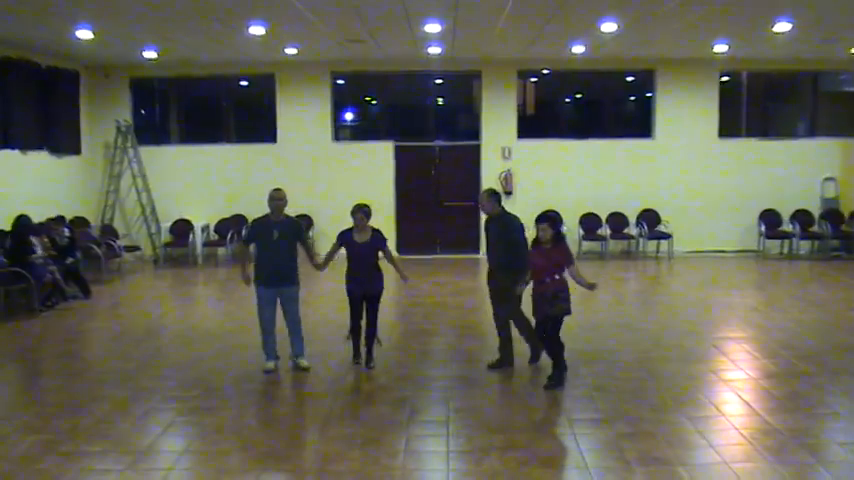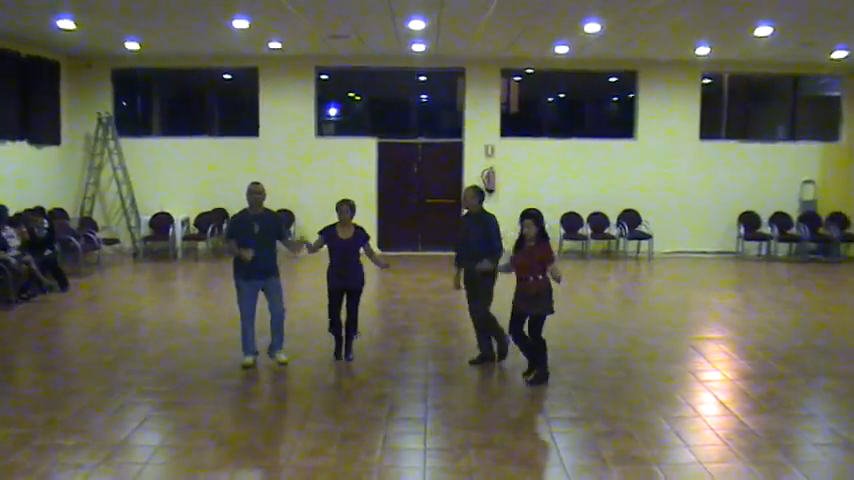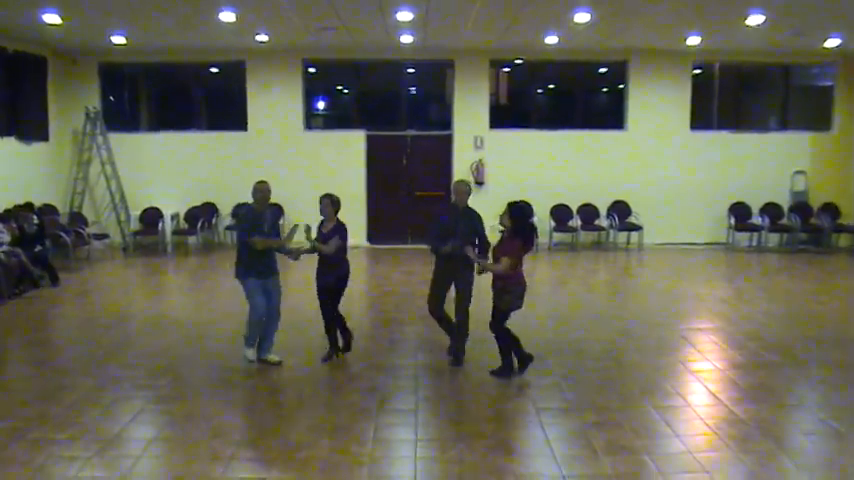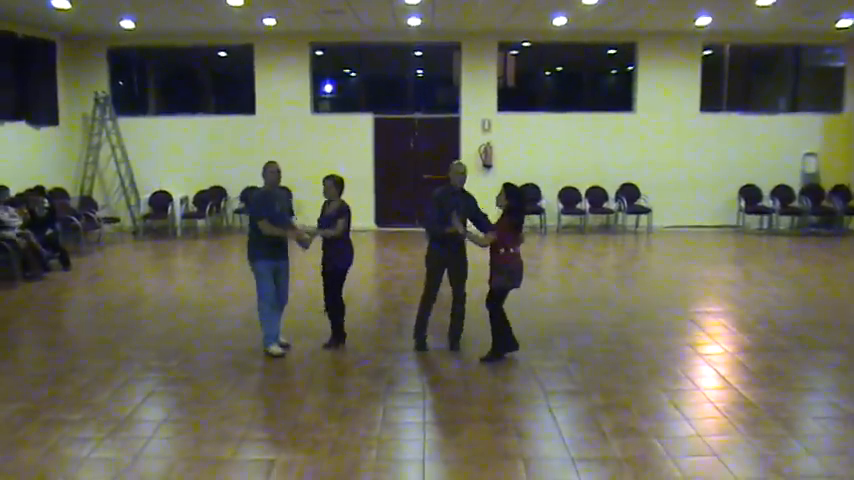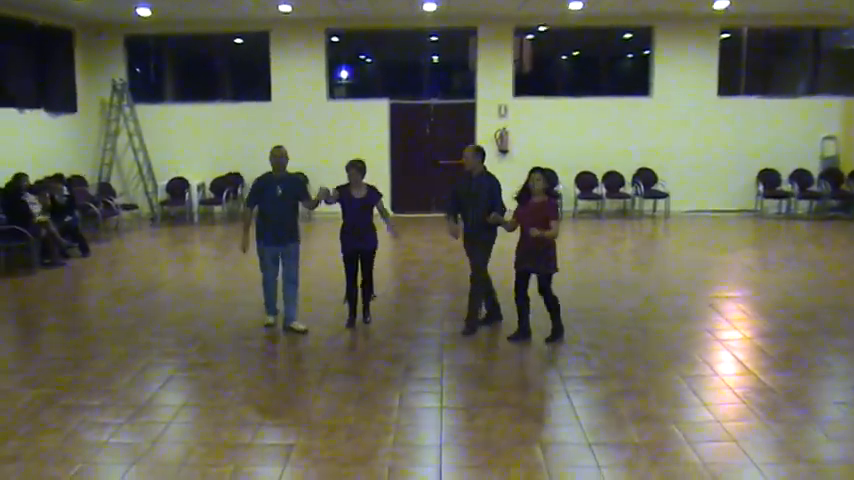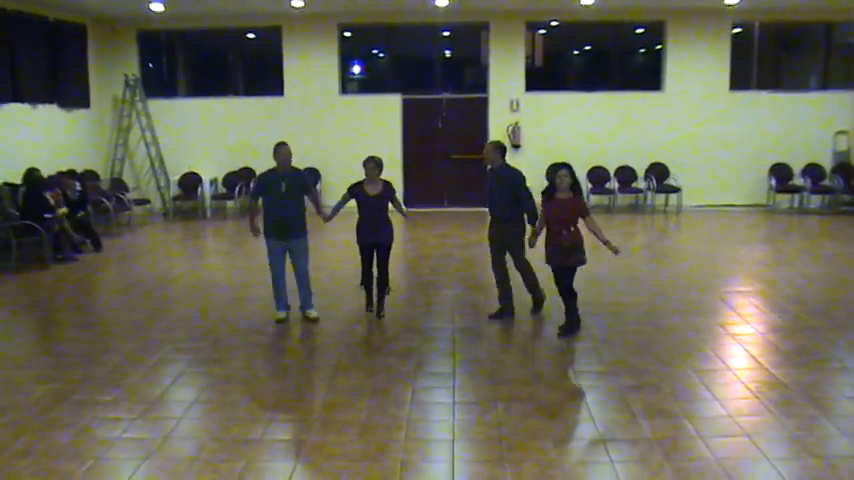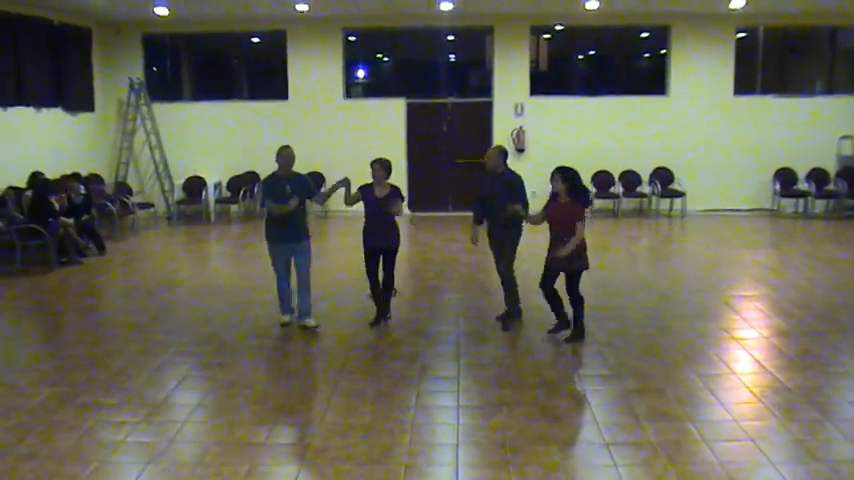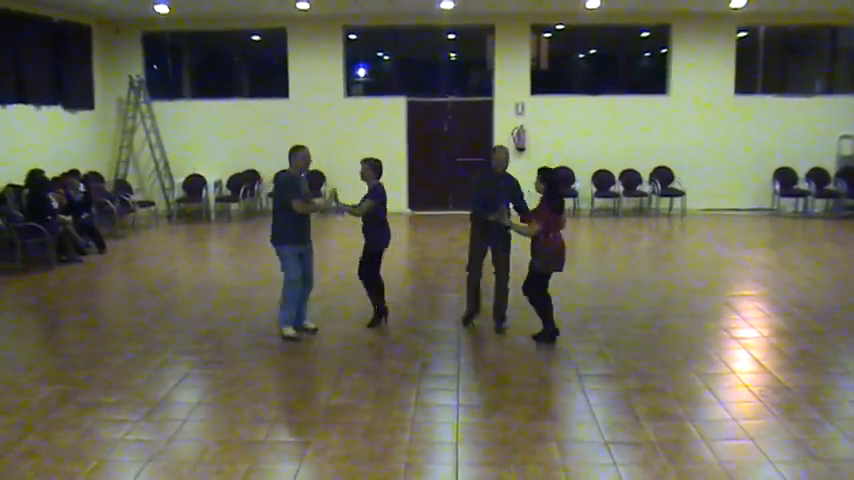
dt=0.5s
person 1, frame 1
left shoulder: (294, 225)
right shoulder: (258, 224)
left elbow: (306, 244)
right elbow: (244, 246)
left wrist: (314, 262)
right wrist: (244, 270)
left hip: (289, 280)
right hip: (264, 281)
left knee: (293, 319)
right knee: (267, 321)
left ankle: (298, 356)
right ankle: (271, 357)
person 1, frame 2
left shoulder: (272, 217)
right shoulder: (238, 219)
left elbow: (285, 241)
right elbow: (230, 245)
left wrist: (294, 245)
right wrist: (242, 253)
left hip: (270, 273)
right hip: (245, 275)
left knee: (278, 311)
right knee: (247, 316)
left ankle: (276, 348)
right ankle: (249, 353)
person 1, frame 3
left shoulder: (272, 216)
right shoulder: (246, 217)
right elbow: (259, 244)
left wrist: (289, 252)
right wrist: (284, 241)
left hip: (270, 273)
right hip: (249, 273)
left knee: (274, 312)
right knee: (259, 309)
left ankle: (265, 351)
right ankle: (250, 344)
person 1, frame 4
left shoulder: (283, 196)
right shoulder: (258, 198)
right elbow: (264, 228)
left wrist: (299, 234)
right wrist: (290, 233)
left hip: (281, 255)
right hip: (261, 256)
left knee: (281, 296)
right knee: (267, 297)
left ankle: (273, 335)
right ankle: (270, 342)
person 1, frame 5
left shoulder: (296, 181)
right shoulder: (261, 182)
left elbow: (308, 205)
right elbow: (249, 209)
left wrist: (318, 199)
right wrist: (246, 235)
left hip: (290, 239)
right hip: (267, 239)
left knee: (291, 279)
right knee: (269, 278)
left ankle: (290, 320)
right ankle: (271, 313)
person 1, frame 6
left shoulder: (299, 175)
right shoulder: (264, 179)
left elbow: (312, 195)
right elbow: (253, 201)
left wrist: (320, 212)
right wrist: (253, 224)
left hip: (298, 233)
right hip: (274, 235)
left knee: (302, 271)
right knee: (277, 273)
left ankle: (307, 307)
right ankle: (282, 309)
person 1, frame 7
left shoulder: (301, 180)
right shoulder: (269, 182)
left elbow: (318, 199)
right elbow: (269, 207)
left wrist: (334, 188)
right wrist: (287, 207)
left hip: (301, 236)
right hip: (278, 238)
left knee: (304, 276)
right knee: (282, 277)
left ankle: (304, 316)
right ankle: (287, 312)
person 1, frame 8
left shoulder: (299, 181)
right shoulder: (285, 181)
left elbow: (308, 205)
right elbow: (300, 208)
left wrist: (325, 204)
right wrist: (322, 207)
left hip: (303, 240)
right hip: (286, 241)
left knee: (306, 281)
right knee: (293, 280)
left ankle: (299, 319)
right ankle: (286, 324)
person 2, frame 1
left shoulder: (512, 223)
right shoulder: (490, 222)
left elbow: (522, 252)
left wrist: (523, 278)
right wrist: (490, 273)
left hip: (511, 274)
right hip: (495, 274)
left knee: (514, 314)
right knee: (499, 315)
left ankle: (535, 347)
right ankle: (505, 357)
person 2, frame 2
left shoulder: (488, 220)
right shoulder: (465, 220)
left elbow: (497, 249)
left wrist: (490, 262)
right wrist: (458, 271)
left hip: (485, 272)
right hip: (470, 271)
left knee: (481, 311)
right knee: (475, 312)
left ankle: (501, 340)
right ankle: (486, 352)
person 2, frame 3
left shoulder: (474, 217)
right shoulder: (444, 214)
left elbow: (483, 243)
right elbow: (435, 240)
left wrist: (482, 260)
right wrist: (443, 248)
left hip: (464, 268)
right hip: (443, 265)
left knee: (462, 309)
right knee: (434, 306)
left ankle: (458, 352)
right ankle: (455, 336)
person 2, frame 4
left shoulder: (468, 199)
right shoulder: (438, 196)
left elbow: (481, 221)
right elbow: (431, 225)
right wrist: (448, 230)
left hip: (458, 250)
right hip: (437, 249)
left knee: (459, 294)
right knee: (430, 293)
left ankle: (454, 336)
right ankle: (420, 336)
person 2, frame 5
left shoulder: (491, 182)
right shoulder: (464, 180)
left elbow: (499, 208)
right elbow: (454, 204)
left wrist: (496, 217)
right wrist: (451, 221)
left hip: (485, 234)
right hip: (469, 232)
left knee: (477, 275)
right knee: (480, 274)
left ankle: (472, 321)
right ankle: (494, 312)
person 2, frame 6
left shoulder: (514, 175)
right shoulder: (491, 174)
left elbow: (527, 201)
left wrist: (534, 225)
left hip: (513, 225)
right hip: (496, 225)
left knee: (520, 264)
right knee: (497, 264)
left ankle: (538, 298)
right ankle: (506, 306)
person 2, frame 7
left shoulder: (514, 180)
right shoulder: (489, 180)
left elbow: (523, 206)
right elbow: (480, 204)
left wrist: (517, 210)
right wrist: (475, 227)
left hip: (510, 231)
right hip: (494, 229)
left knee: (506, 270)
right knee: (502, 270)
left ankle: (513, 308)
right ankle: (512, 310)
person 2, frame 8
left shoulder: (511, 181)
right shoulder: (482, 180)
left elbow: (520, 204)
right elbow: (476, 208)
right wrist: (490, 216)
left hip: (501, 231)
right hip: (481, 229)
left knee: (502, 274)
right knee: (474, 272)
left ankle: (499, 318)
right ankle: (472, 309)
person 3, frame 1
left shoulder: (562, 249)
right shoulder: (535, 246)
left elbow: (574, 274)
left wrist: (587, 284)
right wrist: (524, 283)
left hip: (556, 295)
right hip: (539, 295)
left knee: (552, 334)
right knee: (541, 334)
left ankle: (558, 377)
right ankle: (560, 366)
person 3, frame 2
left shoulder: (544, 247)
right shoulder: (520, 244)
left elbow: (554, 272)
right elbow: (510, 267)
left wrist: (557, 278)
left hip: (540, 295)
right hip: (521, 294)
left knee: (535, 334)
right knee: (515, 330)
left ankle: (542, 372)
right ankle: (534, 362)
person 3, frame 3
left shoulder: (515, 242)
right shoulder: (507, 237)
left elbow: (501, 268)
left wrist: (476, 259)
right wrist: (484, 263)
left hip: (511, 288)
right hip: (502, 287)
left knee: (497, 325)
right knee: (498, 325)
left ankle: (522, 356)
right ankle: (507, 365)
person 3, frame 4
left shoulder: (507, 220)
right shoulder: (511, 218)
left elbow: (485, 240)
right elbow: (520, 240)
left wrist: (462, 230)
left hip: (507, 268)
right hip: (504, 267)
left knee: (493, 306)
right knee: (495, 305)
left ankle: (497, 350)
right ankle: (509, 341)
person 3, frame 5
left shoulder: (550, 204)
right shoulder: (523, 203)
left elbow: (555, 232)
right elbow: (512, 227)
left wrist: (540, 233)
right wrist: (500, 220)
left hip: (543, 252)
right hip: (524, 251)
left knee: (544, 291)
right knee: (520, 291)
left ankle: (557, 328)
right ankle: (523, 329)
person 3, frame 6
left shoulder: (577, 200)
right shoulder: (547, 197)
left elbow: (590, 223)
right elbow: (543, 219)
left wrist: (607, 243)
right wrist: (535, 234)
left hip: (571, 246)
right hip: (553, 246)
left knee: (565, 284)
right knee: (562, 284)
left ankle: (572, 321)
right ankle: (572, 319)
person 3, frame 7
left shoulder: (576, 205)
right shoulder: (553, 201)
left elbow: (580, 232)
right elbow: (538, 219)
left wrist: (568, 248)
left hip: (573, 252)
right hip: (555, 250)
left knee: (572, 290)
right knee: (546, 285)
left ankle: (579, 329)
right ankle: (562, 320)
person 3, frame 8
left shoulder: (546, 205)
right shoulder: (556, 202)
left elbow: (531, 232)
right elbow: (561, 224)
left wrist: (508, 223)
right wrist: (547, 226)
left hip: (546, 252)
right hip: (553, 249)
left knee: (529, 288)
right knee: (540, 290)
left ankle: (550, 329)
right ankle: (549, 330)
person 4, frame 1
left shoulder: (377, 235)
right shoulder: (345, 235)
left elbow: (388, 256)
right elbow: (332, 253)
left wrist: (400, 272)
right wrist: (322, 266)
left hip: (373, 282)
right hip: (354, 282)
left knee: (371, 319)
right knee: (356, 318)
left ankle: (369, 354)
right ankle: (356, 351)
person 4, frame 2
left shoulder: (360, 232)
right shoulder: (329, 231)
left elbow: (370, 254)
right elbow: (315, 248)
left wrist: (380, 263)
right wrist: (309, 247)
left hip: (355, 278)
right hip: (335, 277)
left knee: (352, 314)
right knee: (333, 314)
left ankle: (348, 347)
right ankle: (338, 343)
person 4, frame 3
left shoulder: (340, 228)
right shoulder: (322, 224)
left elbow: (329, 250)
right elbow: (318, 248)
left wrist: (311, 240)
right wrist: (302, 251)
left hip: (338, 273)
right hip: (323, 272)
left knee: (332, 310)
right knee: (325, 311)
left ankle: (346, 335)
right ankle: (333, 346)
person 4, frame 4
left shoulder: (343, 208)
right shoulder: (326, 206)
left elbow: (337, 231)
right elbow: (322, 228)
left wrist: (317, 233)
left hip: (342, 255)
right hip: (328, 255)
left knee: (335, 293)
right knee: (329, 293)
left ankle: (339, 336)
right ankle: (337, 331)
person 4, frame 5
left shoulder: (372, 191)
right shoulder: (342, 190)
left elbow: (382, 210)
right elbow: (330, 199)
left wrist: (389, 224)
right wrist: (327, 198)
left hip: (368, 238)
right hip: (348, 239)
left knee: (367, 275)
right knee: (351, 277)
left ankle: (366, 310)
right ankle: (351, 314)
person 4, frame 6
left shoulder: (387, 187)
right shoulder: (356, 188)
left elbow: (396, 204)
right elbow: (341, 204)
left wrist: (404, 215)
right wrist: (329, 217)
left hip: (384, 233)
right hip: (365, 233)
left knee: (382, 269)
right knee: (366, 267)
left ankle: (380, 304)
right ankle: (369, 300)
person 4, frame 7
left shoulder: (394, 191)
right shoulder: (365, 189)
left elbow: (398, 211)
right elbow: (348, 202)
left wrist: (395, 209)
right wrist: (347, 188)
left hip: (390, 237)
right hip: (371, 237)
left knee: (388, 273)
right knee: (372, 274)
left ankle: (386, 307)
right ankle: (379, 309)
person 4, frame 8
left shoulder: (377, 190)
right shoulder: (374, 189)
left elbow: (360, 211)
left wrist: (340, 205)
right wrist: (348, 207)
left hip: (377, 237)
right hip: (375, 236)
left knee: (364, 273)
right knee: (372, 273)
left ankle: (379, 311)
right ankle: (381, 309)
